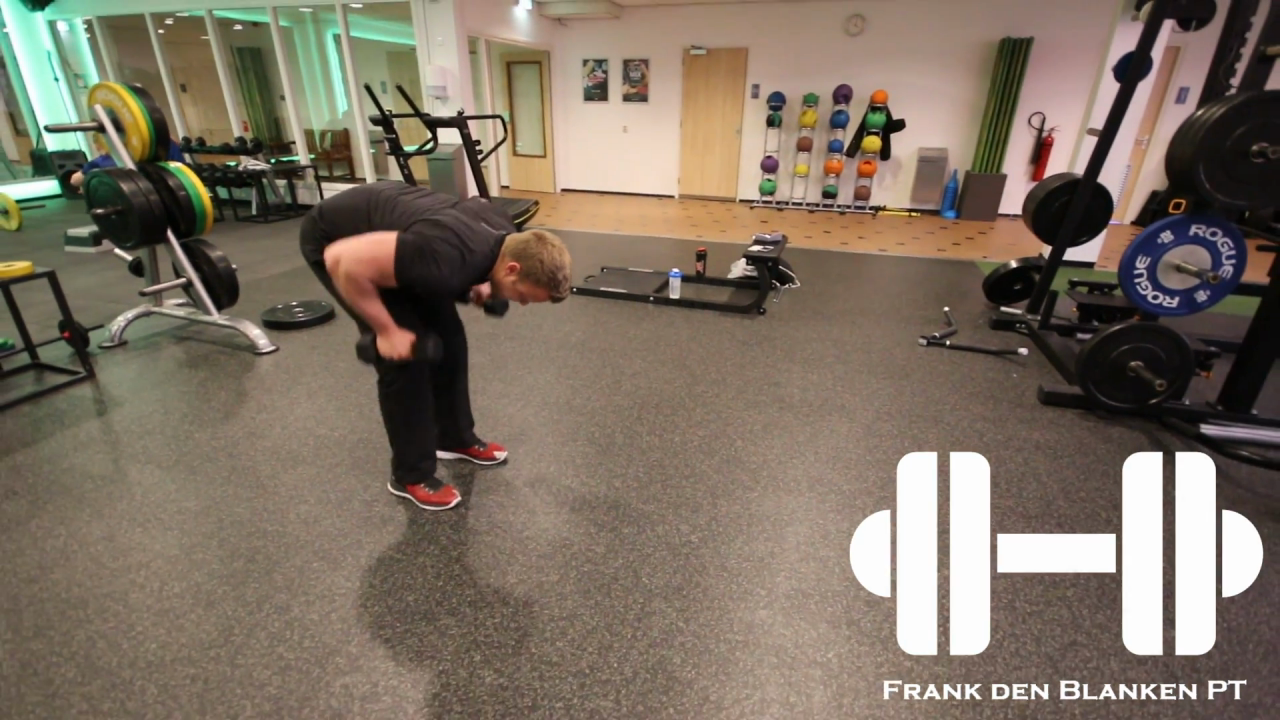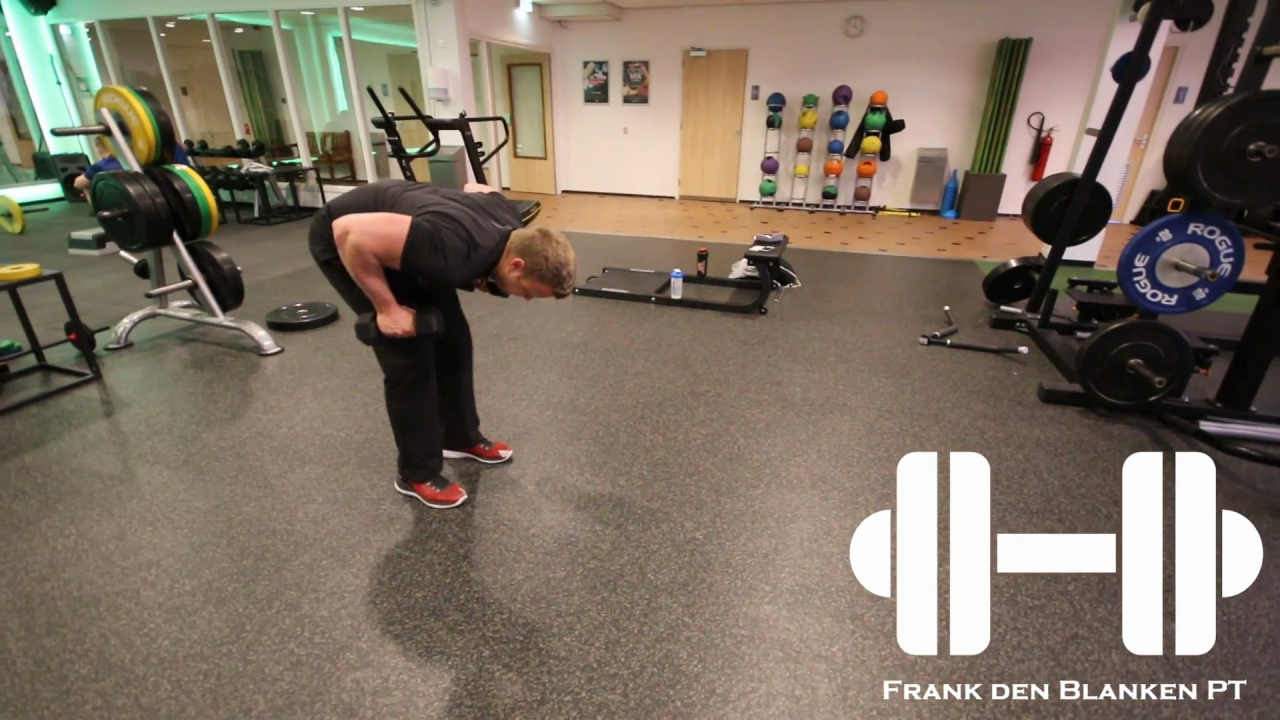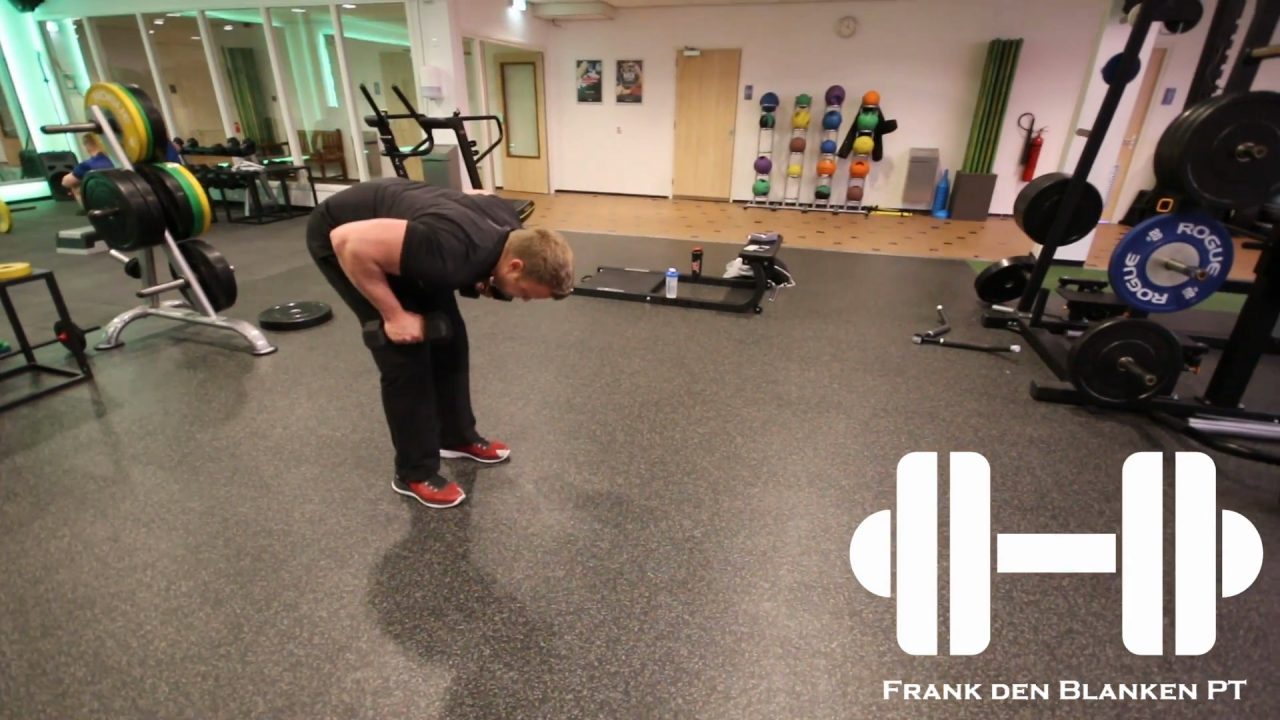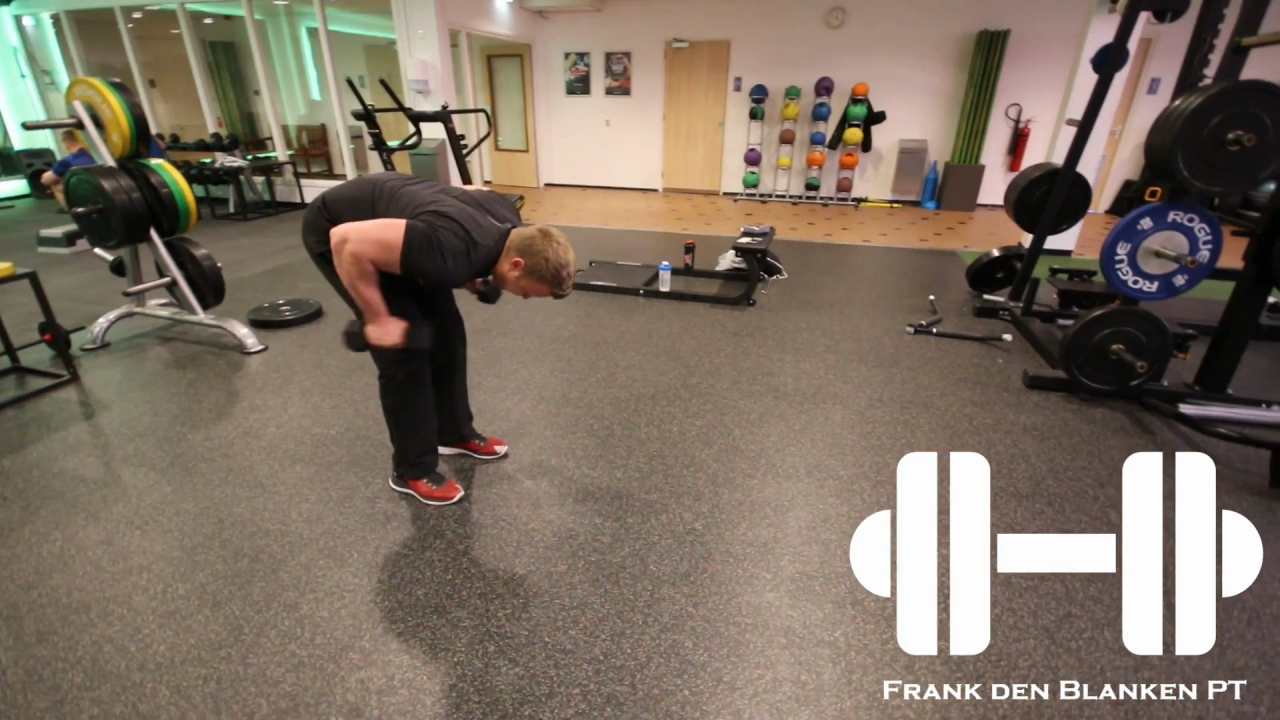
dt=0.2s
person 1, frame 1
left shoulder: (505, 237)
right shoulder: (444, 262)
left elbow: (474, 202)
right elbow: (342, 260)
left wrist: (478, 283)
right wrist: (388, 330)
left hip: (381, 214)
right hip: (333, 237)
left knee: (447, 336)
right knee: (409, 354)
left ankle: (456, 438)
right ankle: (411, 475)
person 1, frame 2
left shoulder: (510, 226)
right shoulder: (450, 253)
left elbow: (476, 189)
right elbow: (350, 231)
right wrist: (388, 308)
left hip: (391, 214)
right hip: (341, 237)
left knee: (452, 337)
right knee: (410, 353)
left ankle: (462, 437)
right ankle: (418, 473)
person 1, frame 3
left shoulder: (509, 227)
right shoulder: (449, 255)
left elbow: (477, 194)
right elbow: (349, 241)
left wrist: (480, 277)
right wrist: (394, 315)
left hip: (389, 215)
right hip: (339, 235)
left knee: (449, 336)
right knee: (407, 354)
left ankle: (458, 437)
right ankle: (415, 473)
person 1, frame 4
left shoulder: (508, 224)
right shoulder: (451, 254)
left elbow: (474, 191)
right elbow: (347, 241)
right wrist: (378, 320)
left hip: (383, 206)
right hip: (334, 227)
left knee: (446, 331)
right knee: (405, 348)
left ankle: (455, 433)
right ankle: (413, 470)
